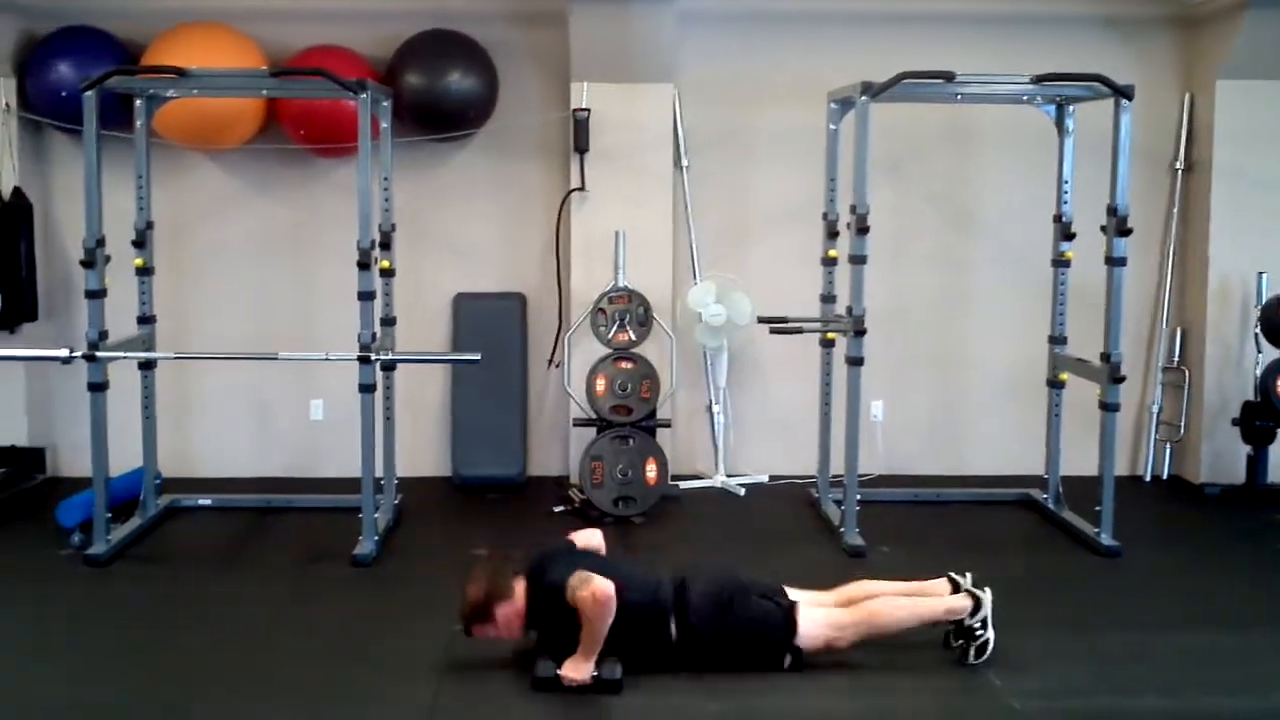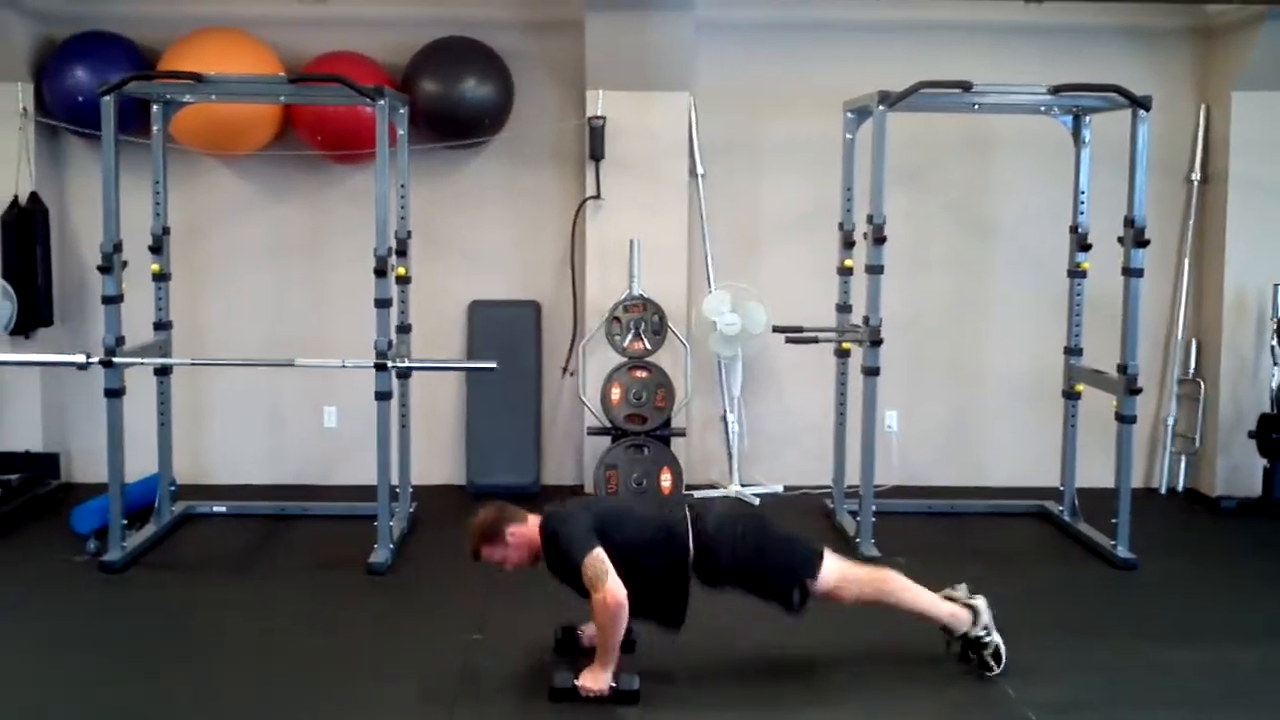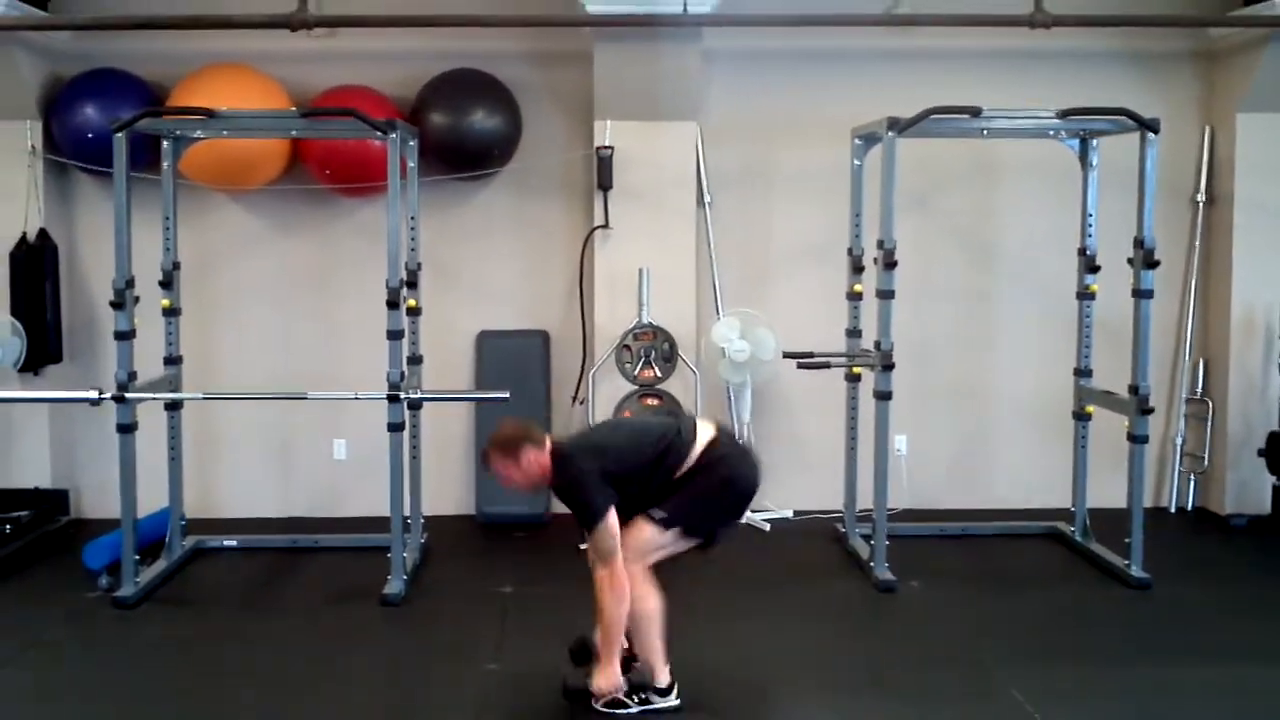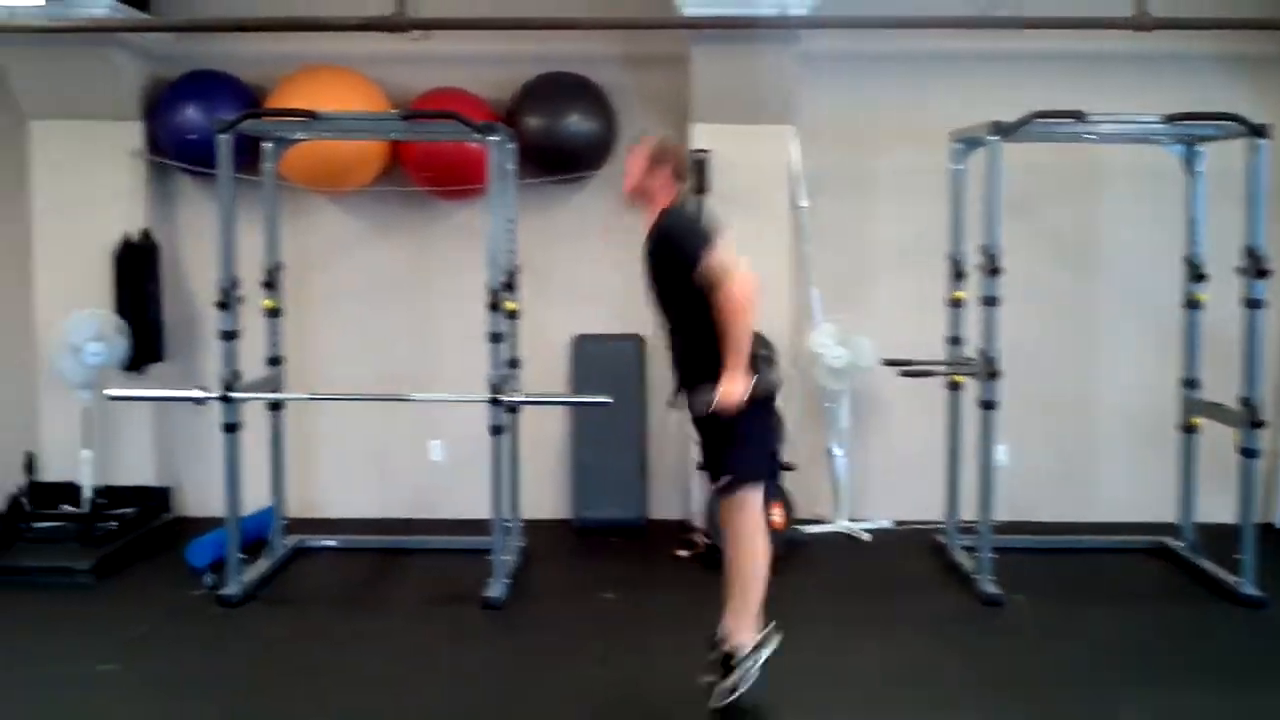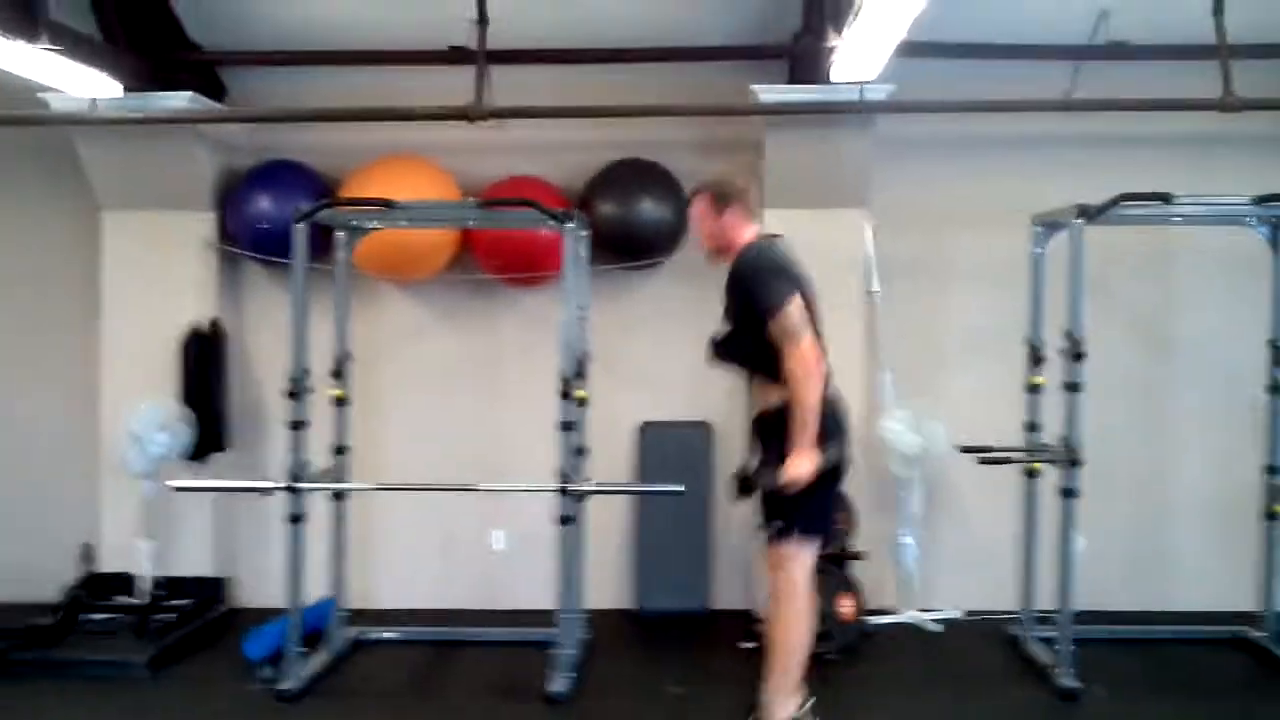
dt=0.4s
person 1, frame 1
left shoulder: (545, 589)
right shoulder: (544, 568)
left elbow: (600, 595)
right elbow: (593, 535)
left wrist: (584, 658)
left hip: (699, 625)
right hip: (692, 603)
left knee: (838, 630)
right knee: (830, 601)
left ankle: (965, 607)
right ankle: (950, 588)
person 1, frame 2
left shoulder: (560, 533)
right shoulder: (560, 520)
left elbow: (612, 596)
left wrist: (602, 667)
right wrist: (604, 626)
left hip: (717, 539)
right hip: (708, 527)
left knee: (840, 582)
right knee: (836, 578)
left ankle: (964, 617)
right ankle: (954, 601)
person 1, frame 3
left shoulder: (577, 475)
right shoulder: (571, 460)
left elbow: (616, 572)
right elbow: (609, 557)
left wrist: (608, 663)
right wrist: (609, 636)
left hip: (721, 462)
right hip: (707, 462)
left knee: (627, 564)
right knee: (624, 559)
left ankle: (660, 686)
right ankle: (655, 671)
person 1, frame 4
left shoulder: (677, 225)
right shoulder: (672, 228)
left elbow: (738, 284)
left wrist: (734, 375)
left hip: (728, 389)
right hip: (720, 385)
left knee: (741, 509)
right knee: (735, 508)
left ankle: (746, 640)
right ankle: (740, 629)
person 1, frame 5
left shoulder: (758, 268)
right shoulder: (762, 265)
left elbow: (804, 352)
left wrist: (802, 448)
left hip: (803, 433)
right hip: (788, 426)
left knee: (787, 568)
right knee: (789, 571)
